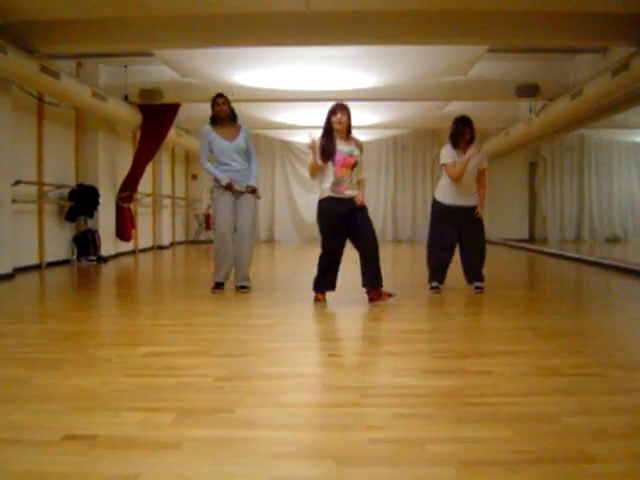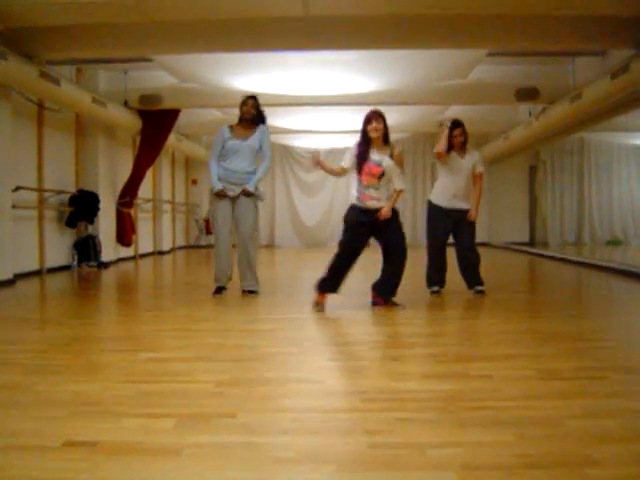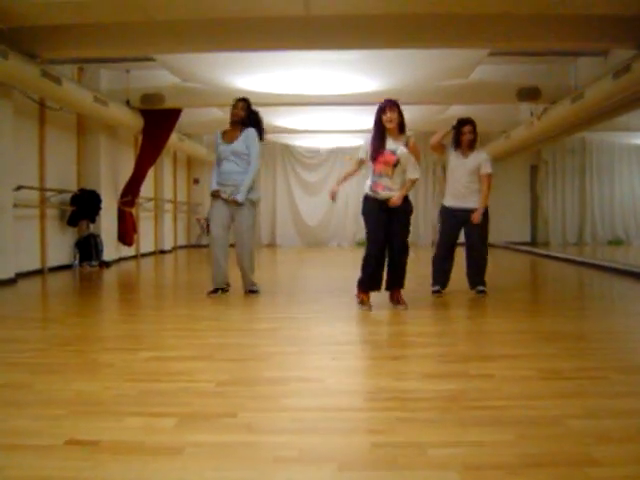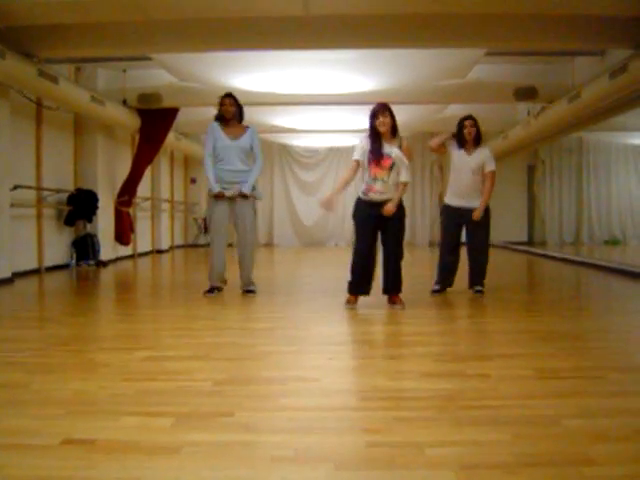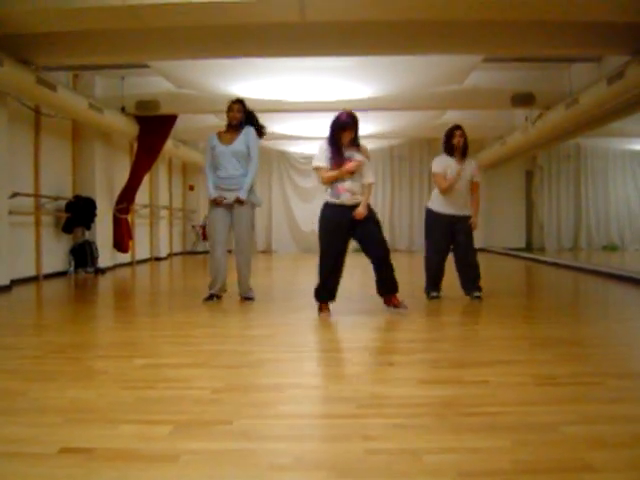
dt=0.4s
person 1, frame 1
left shoulder: (357, 145)
right shoulder: (325, 144)
right elbow: (313, 174)
left wrist: (361, 193)
right wrist: (312, 152)
left hip: (354, 203)
right hip: (331, 202)
left knee: (369, 243)
right knee: (332, 248)
left ankle: (373, 289)
right ankle: (320, 290)
person 1, frame 2
left shoulder: (392, 155)
right shoulder: (357, 150)
left elbow: (398, 186)
right elbow: (341, 171)
left wrist: (389, 206)
right wrist: (322, 165)
left hip: (384, 213)
right hip: (359, 212)
left knee: (397, 253)
right knee: (346, 253)
left ankle: (382, 295)
right ankle: (322, 292)
person 1, frame 3
left shoulder: (408, 145)
right shoulder: (374, 140)
left elbow: (414, 176)
right elbow: (358, 163)
left wrist: (401, 194)
right wrist: (338, 183)
left hip: (399, 202)
right hip: (374, 201)
left knee: (399, 247)
right knee: (376, 246)
left ankle: (395, 292)
right ankle: (364, 290)
person 1, frame 4
left shoulder: (401, 147)
right shoulder: (365, 143)
left elbow: (404, 180)
right elbow: (352, 170)
left wrist: (394, 202)
right wrist: (334, 193)
left hip: (391, 205)
right hip: (366, 204)
left knee: (393, 251)
right knee: (363, 250)
left ankle: (393, 293)
right ankle: (354, 293)
person 1, frame 5
left shoulder: (361, 152)
right shoulder: (326, 149)
left elbow: (368, 183)
right elbow: (323, 178)
left wrist: (363, 205)
right wrist: (346, 168)
left hip: (359, 209)
right hip: (334, 210)
left knee: (379, 251)
right knee: (330, 258)
left ankle: (390, 295)
right ankle: (324, 300)
person 2, frame 1
left shoulder: (243, 130)
right shoulder: (208, 131)
left elbow: (252, 158)
right elbow: (204, 160)
left wrist: (253, 181)
right wrist: (222, 178)
left hip: (245, 186)
right hip: (223, 186)
left knee: (245, 231)
right knee: (223, 231)
left ankle: (242, 279)
right ankle: (219, 279)
person 2, frame 2
left shoulder: (262, 130)
right shoulder: (225, 131)
left elbow: (266, 160)
right elbow: (213, 159)
left wrist: (251, 185)
right wrist: (215, 184)
left hip: (245, 189)
right hip: (223, 187)
left knee: (246, 237)
right knee: (222, 236)
left ankle: (248, 283)
right ankle: (222, 281)
person 2, frame 3
left shoulder: (250, 133)
right shoulder: (220, 136)
left elbow: (254, 164)
right elbow: (216, 165)
left wrist: (242, 193)
right wrist: (213, 186)
left hip: (242, 191)
right hip: (220, 191)
left knee: (244, 240)
right knee: (216, 238)
left ankle: (249, 284)
right ankle: (221, 283)
person 2, frame 4
left shoulder: (250, 131)
right shoulder: (214, 128)
left elbow: (259, 161)
right elbow: (207, 159)
left wrist: (248, 187)
right wrist: (213, 186)
left hip: (243, 189)
right hip: (220, 188)
left knee: (247, 237)
right knee: (217, 236)
left ankle: (247, 283)
right ankle: (217, 282)
person 2, frame 5
left shoulder: (249, 132)
right shoulder: (214, 138)
left elbow: (254, 162)
right elbow: (209, 168)
left wrist: (243, 192)
right wrist: (211, 192)
left hip: (242, 194)
right hip: (219, 195)
left knee: (243, 243)
right knee: (217, 242)
left ankle: (245, 290)
right ankle: (216, 289)
person 3, frame 1
left shoulder: (479, 153)
right shoulder: (447, 151)
left elbow: (481, 180)
right elbow: (455, 175)
left wrist: (481, 204)
right wrist: (468, 155)
left hip: (469, 206)
right hip: (445, 204)
left knee: (474, 243)
right knee: (441, 243)
left ankle: (476, 279)
right ankle: (435, 279)
person 3, frame 2
left shoulder: (474, 156)
right shoulder: (443, 155)
left elbow: (478, 183)
right elbow: (439, 149)
left wrist: (474, 208)
right wrist: (445, 131)
left hip: (463, 209)
right hip: (439, 207)
left knee: (467, 247)
right knee: (436, 246)
left ankle: (475, 283)
right ankle: (435, 283)
person 3, frame 3
left shoulder: (482, 156)
right shoulder: (450, 152)
left elbow: (486, 185)
right elbow: (432, 143)
left wrist: (480, 210)
right wrist: (450, 129)
left hip: (474, 209)
right hip: (450, 208)
left knee: (476, 248)
right knee: (444, 246)
left ankle: (478, 283)
right ankle: (439, 283)
person 3, frame 4
left shoulder: (485, 153)
right shoulder: (453, 148)
left elbow: (489, 182)
right elbow: (432, 145)
left wrist: (482, 207)
right wrist: (451, 135)
left hip: (476, 207)
right hip: (452, 206)
left knee: (478, 247)
right knee: (448, 246)
left ankle: (477, 283)
right ankle: (441, 282)
person 3, frame 5
left shoulder: (472, 164)
right shoulder: (440, 161)
left elbow: (474, 193)
right elbow: (442, 188)
left wrist: (475, 216)
right wrist: (458, 173)
left hip: (462, 216)
right hip: (438, 214)
left knee: (467, 253)
right knee: (436, 253)
left ankle: (473, 288)
right ankle: (433, 288)
